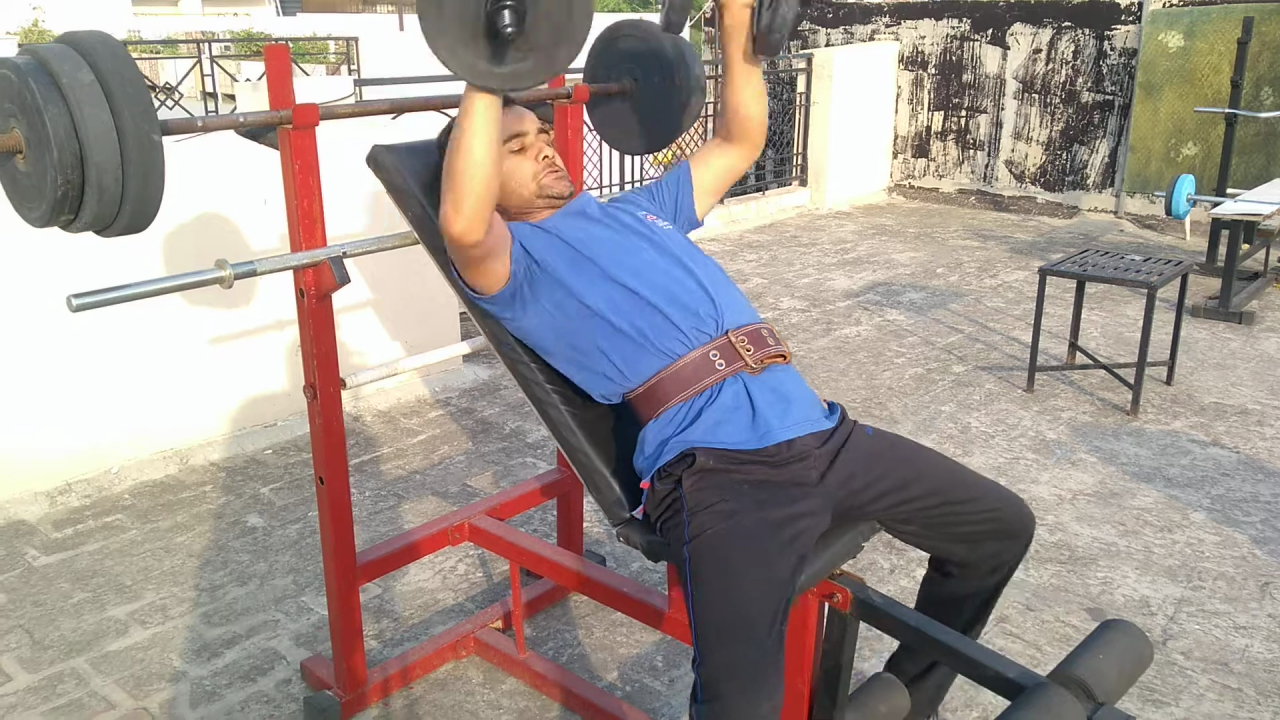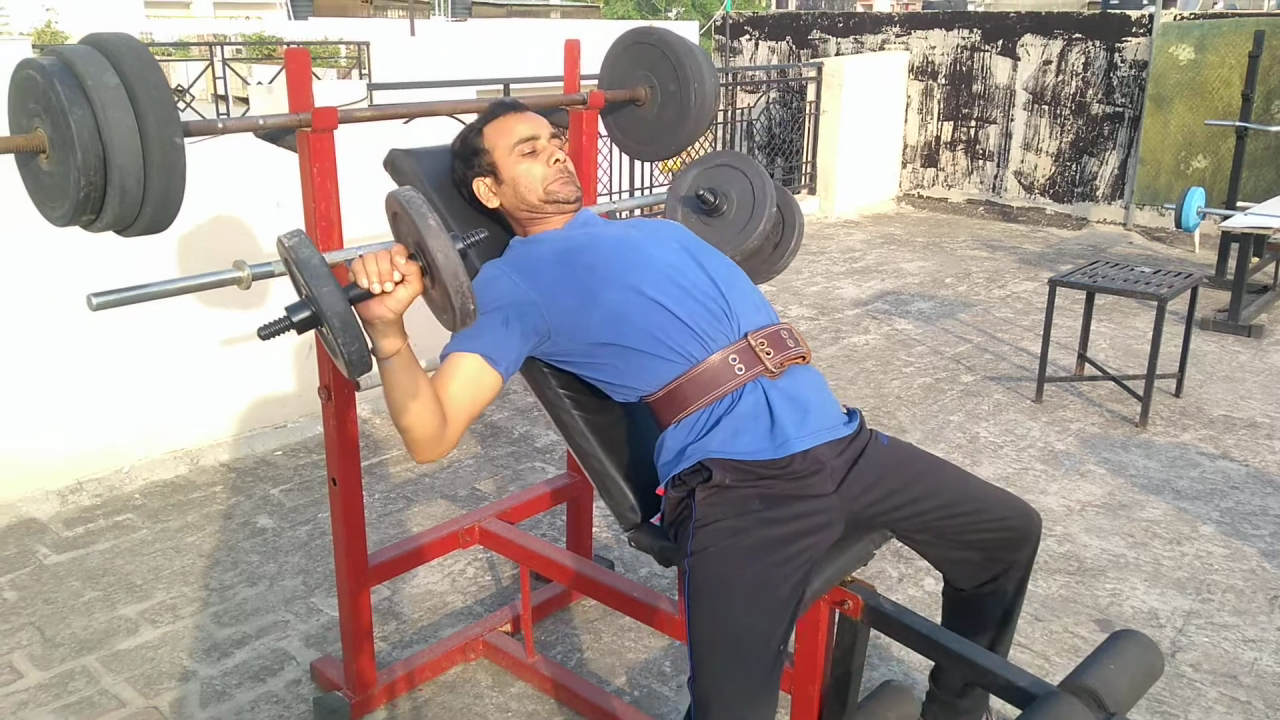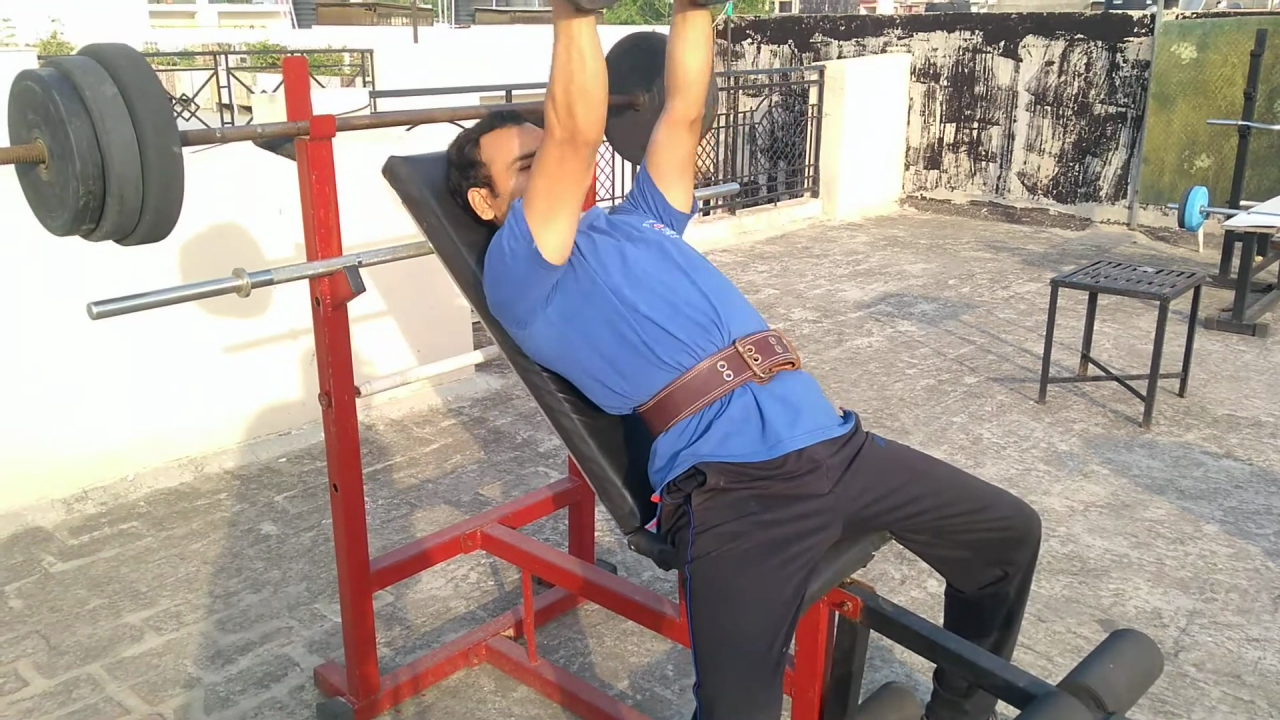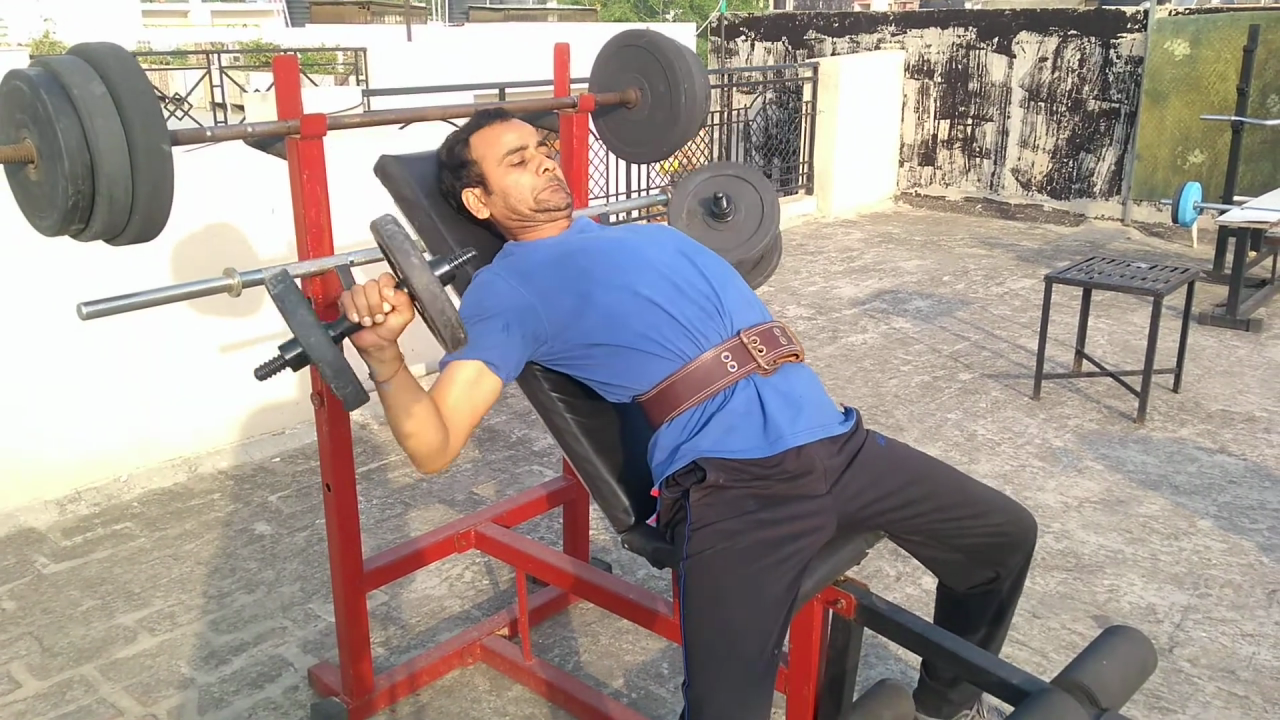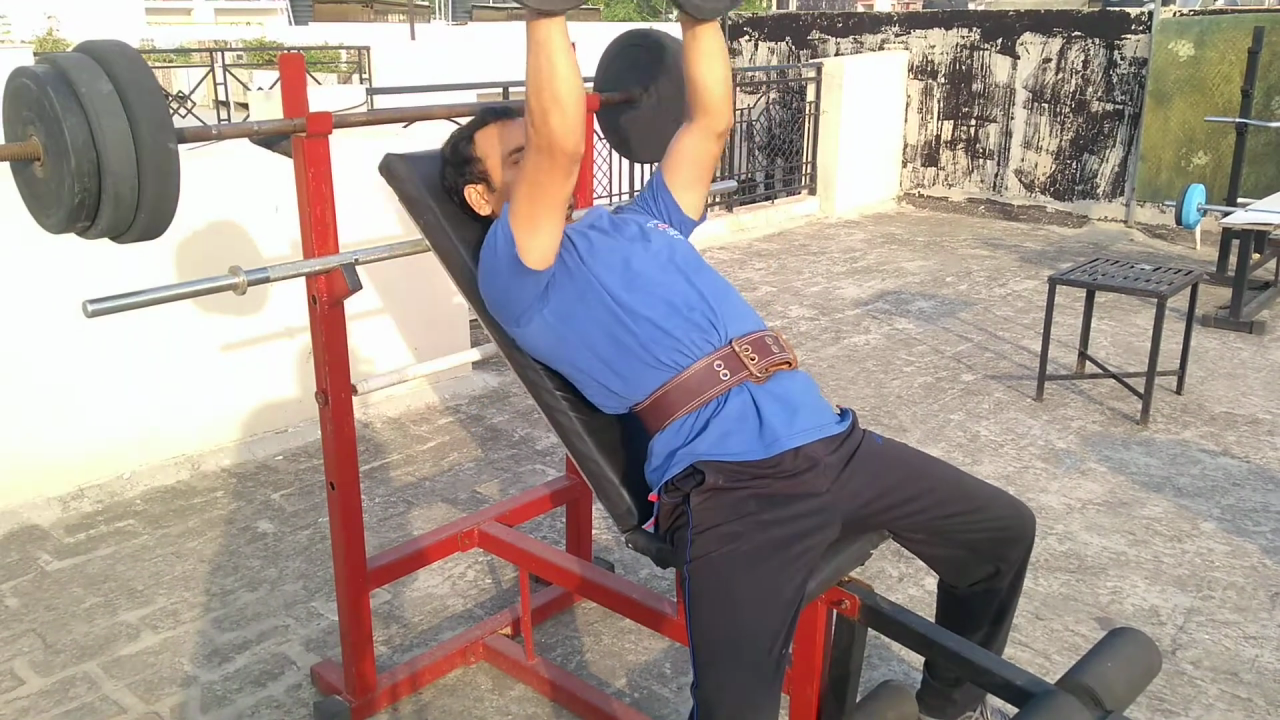
dt=1s
person 1, frame 1
left shoulder: (629, 210)
right shoulder: (516, 257)
left elbow: (739, 145)
right elbow: (464, 228)
right wrist: (486, 80)
left hip: (816, 428)
right hip: (723, 471)
left knee: (1003, 525)
person 1, frame 2
left shoulder: (648, 228)
right shoulder: (512, 282)
right elbow: (431, 433)
right wrist: (386, 325)
left hip: (838, 438)
right hip: (736, 479)
left knee: (1010, 532)
person 1, frame 3
left shoulder: (638, 223)
right shoulder: (519, 271)
left elbow: (682, 114)
right elbow: (577, 135)
left hip: (828, 439)
right hip: (732, 484)
left knee: (1011, 532)
person 1, frame 4
left shoulder: (635, 233)
right shoulder: (506, 287)
right elbow: (432, 446)
left wrist: (721, 244)
right wrist: (381, 350)
left hip: (834, 437)
right hip: (732, 477)
left knee: (1005, 536)
person 1, frame 5
left shoulder: (641, 222)
right shoulder: (516, 271)
left elbow: (709, 120)
right elbow: (561, 143)
left wrist: (699, 14)
right wrist: (546, 16)
left hip: (828, 437)
right hip: (729, 481)
left knee: (1005, 530)
